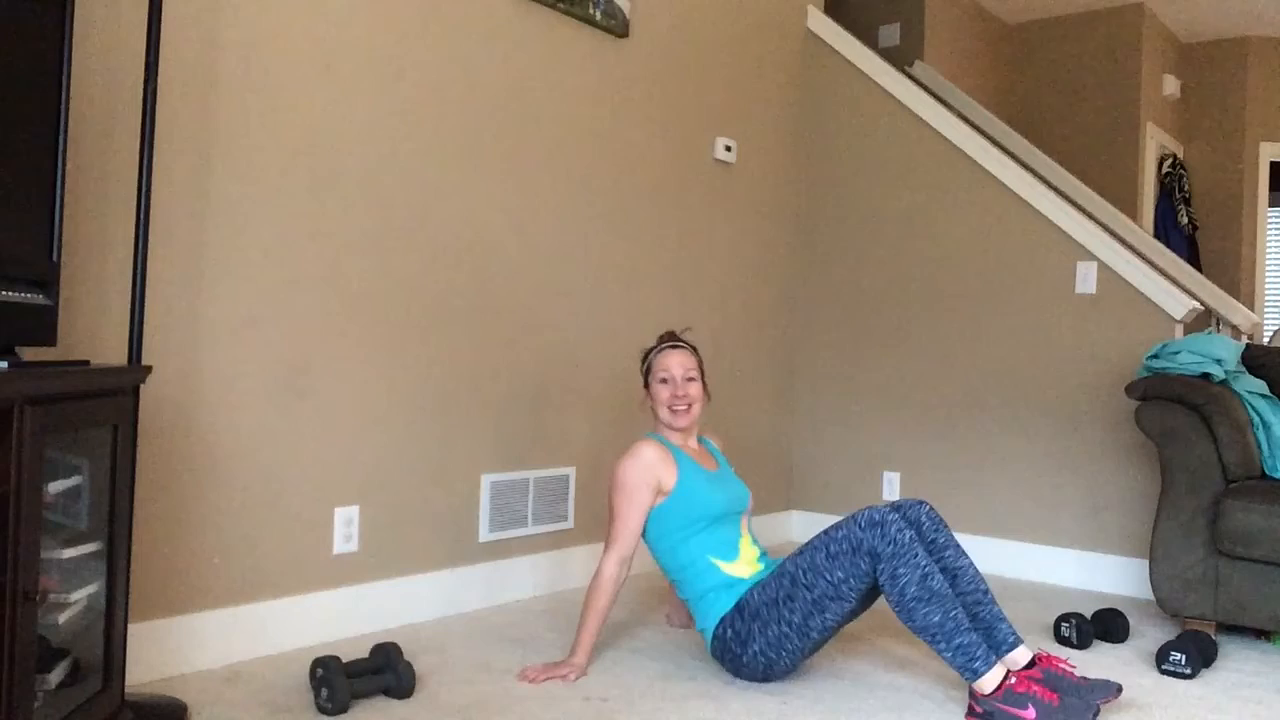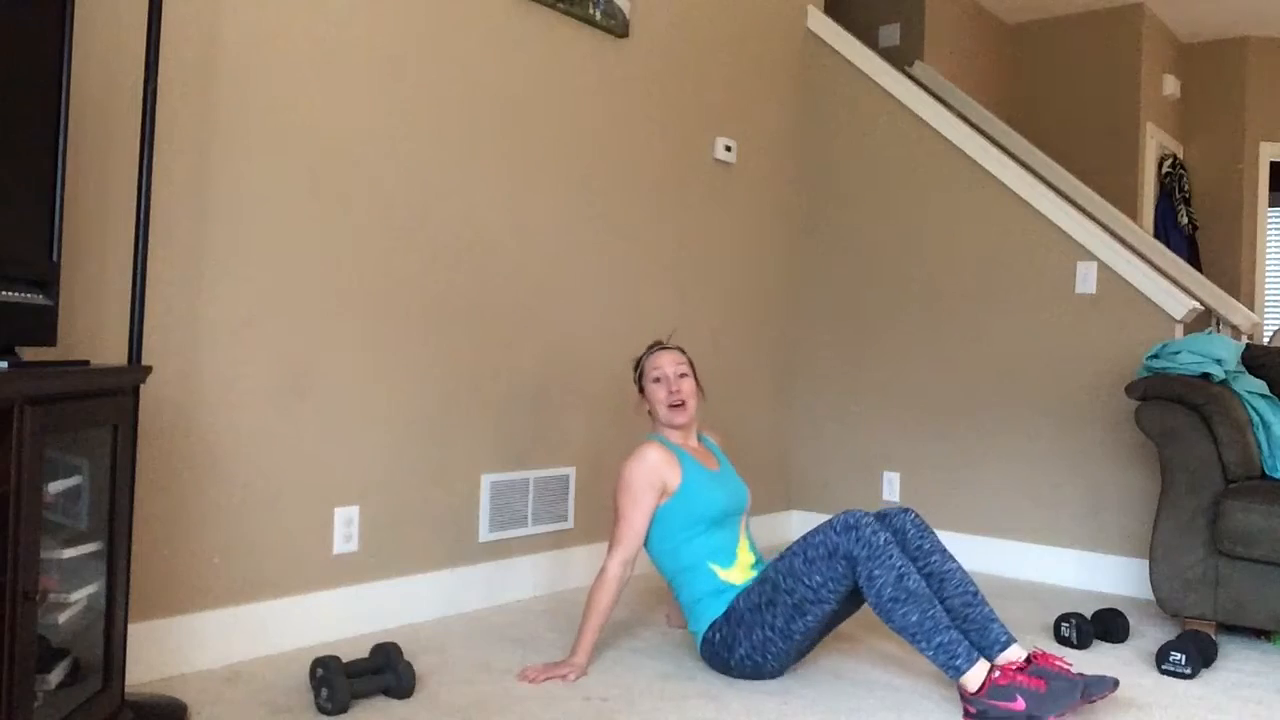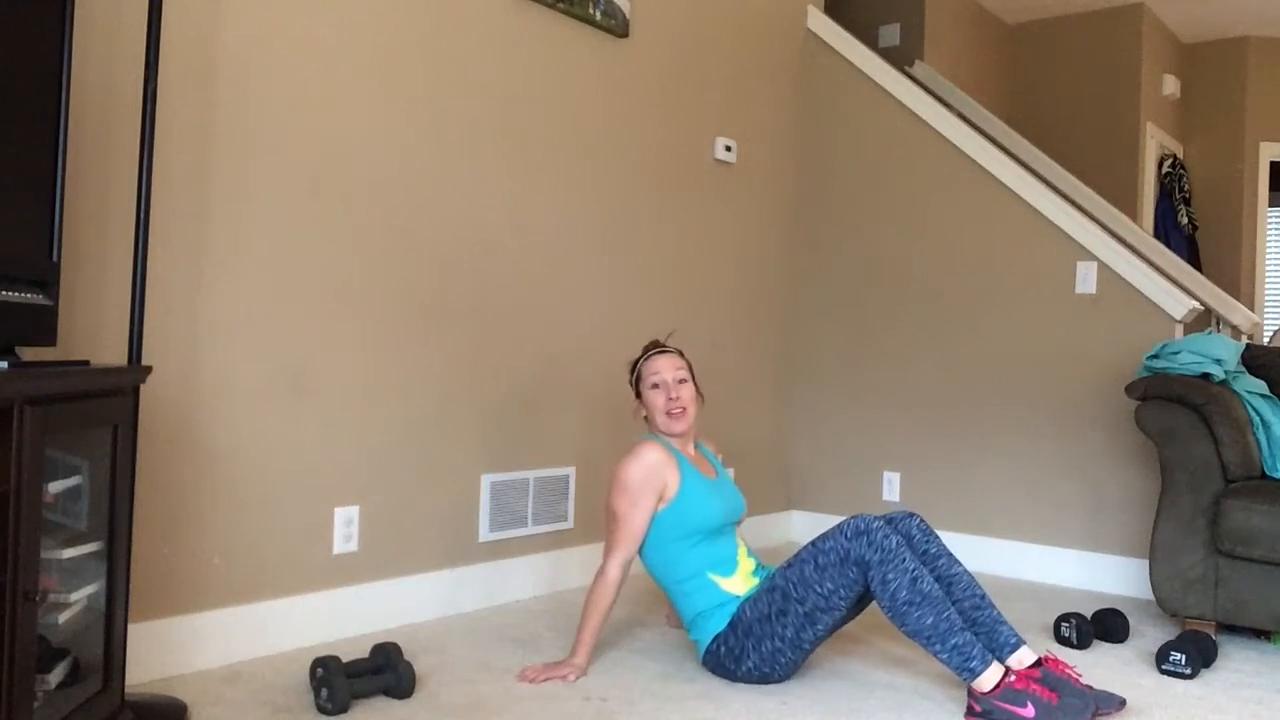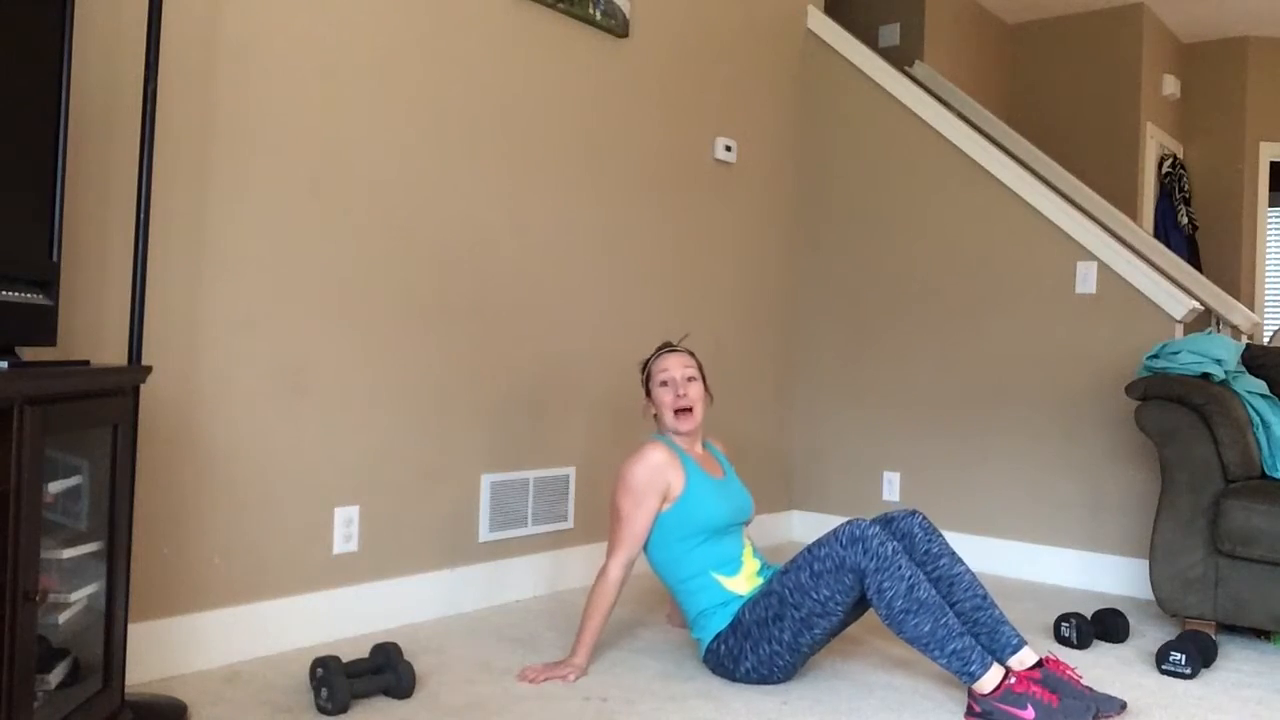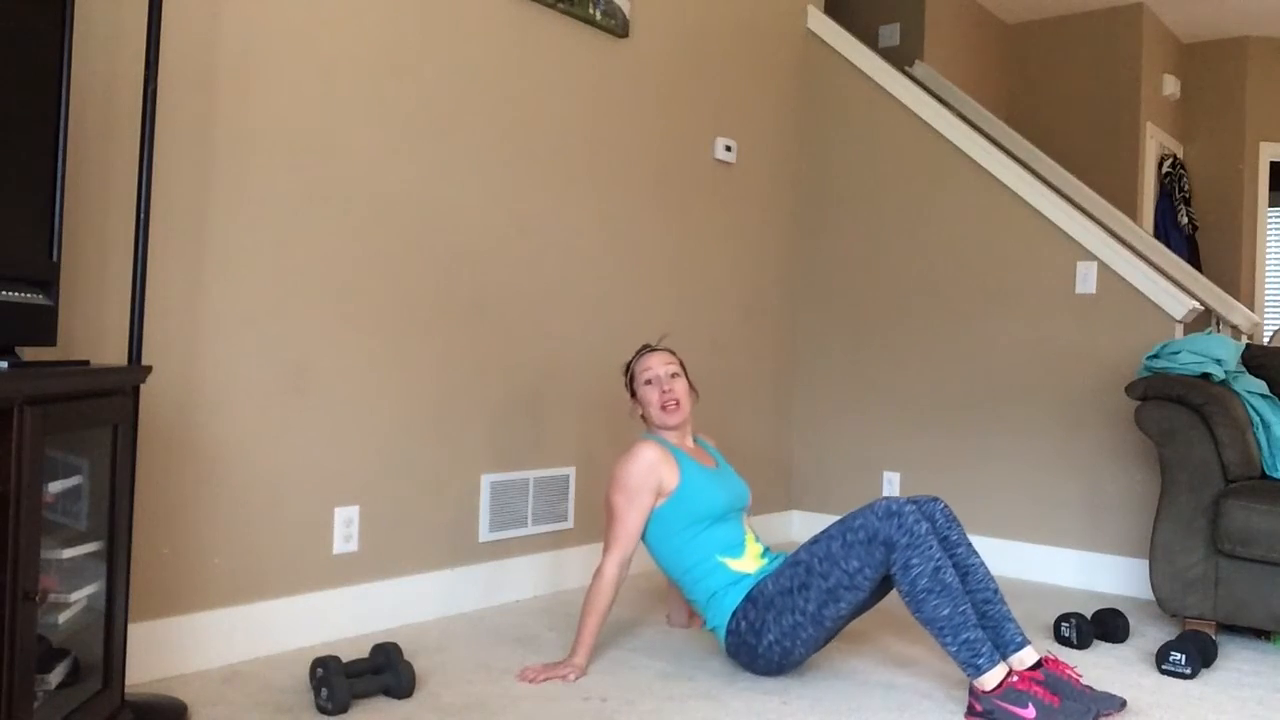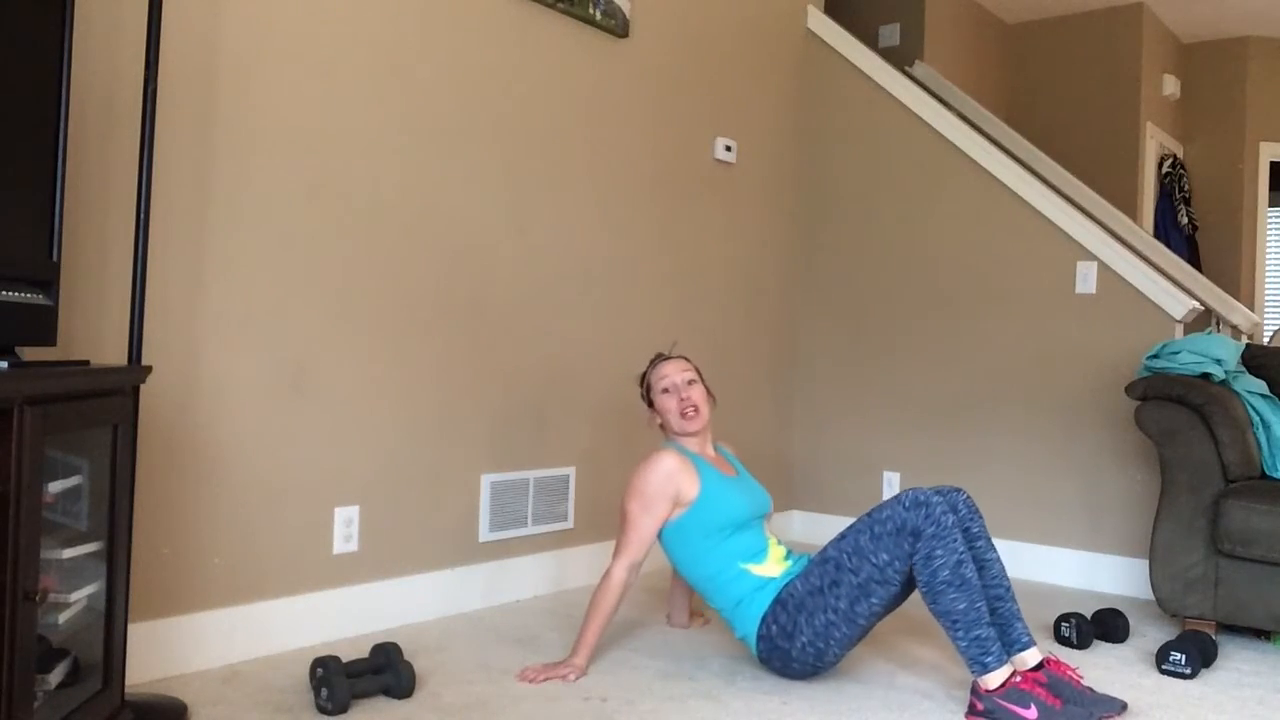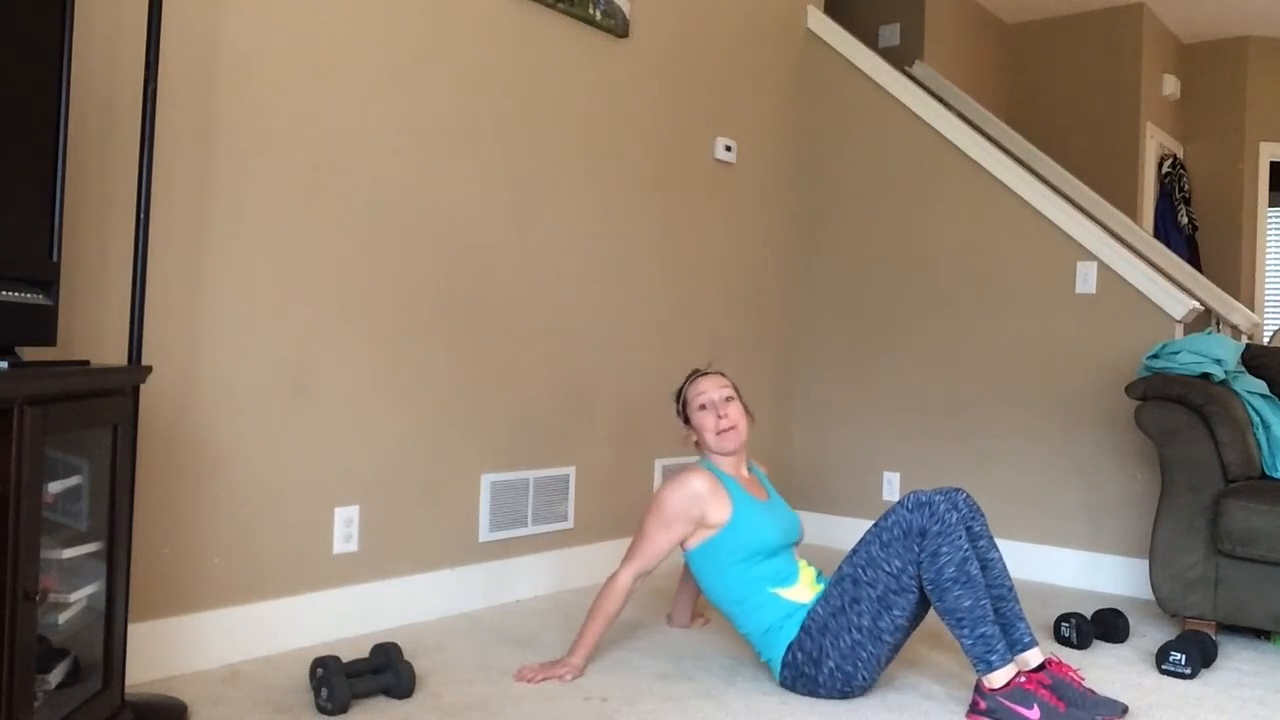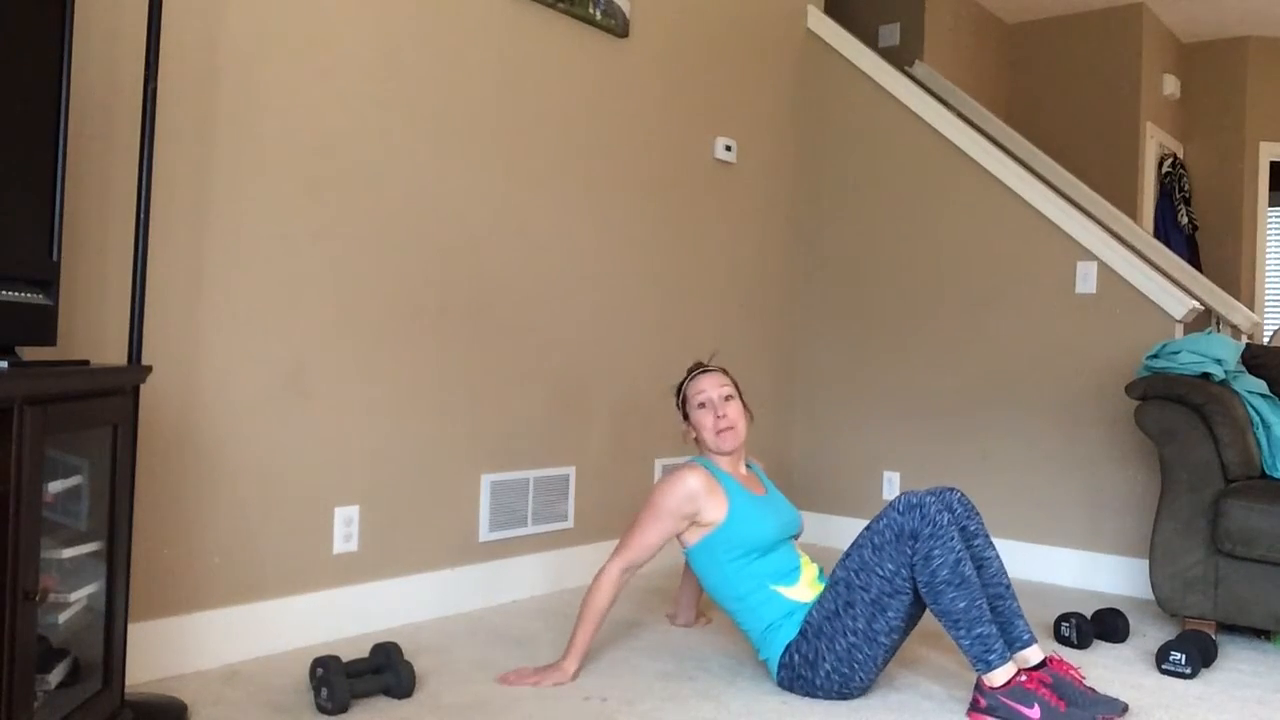
dt=0.4s
person 1, frame 1
left shoulder: (709, 448)
right shoulder: (645, 461)
right elbow: (614, 562)
right wrist: (577, 660)
left hip: (773, 605)
right hip: (746, 634)
left knee: (915, 516)
right knee: (878, 529)
left ankle: (1021, 664)
person 1, frame 2
left shoulder: (709, 445)
right shoulder: (650, 461)
right elbow: (618, 561)
right wrist: (578, 659)
left hip: (768, 616)
right hip: (734, 635)
left knee: (900, 523)
right knee: (853, 532)
left ankle: (1012, 659)
person 1, frame 3
left shoulder: (706, 454)
right shoulder: (647, 463)
right elbow: (614, 566)
right wrist: (577, 659)
left hip: (768, 610)
right hip: (738, 642)
left knee: (905, 527)
right knee: (865, 536)
left ankle: (1021, 662)
person 1, frame 4
left shoulder: (715, 453)
right shoulder: (653, 464)
right elbow: (617, 564)
left wrist: (690, 603)
right wrist: (577, 660)
left hip: (771, 609)
right hip: (740, 643)
left knee: (909, 526)
right knee: (862, 542)
left ankle: (1023, 664)
person 1, frame 5
left shoulder: (705, 449)
right shoulder: (646, 460)
right elbow: (614, 561)
left wrist: (681, 610)
right wrist: (577, 660)
left hip: (784, 603)
right hip: (758, 627)
left knee: (931, 513)
right knee: (895, 520)
left ankle: (1023, 662)
person 1, frame 6
left shoulder: (722, 456)
right shoulder: (664, 469)
right elbow: (622, 566)
left wrist: (681, 612)
right wrist: (578, 660)
left hip: (806, 599)
right hip: (786, 631)
left knee: (952, 505)
right knee: (921, 512)
left ankle: (1026, 661)
person 1, frame 7
left shoulder: (754, 475)
right shoulder: (693, 488)
right elbow: (628, 572)
left wrist: (683, 613)
right wrist: (575, 659)
left hip: (833, 626)
right hip: (814, 656)
left knee: (954, 504)
right knee: (927, 513)
left ankle: (1030, 663)
person 1, frame 8
left shoulder: (754, 472)
right shoulder: (691, 484)
right elbow: (618, 566)
left wrist: (685, 613)
right wrist: (567, 665)
left hip: (837, 629)
right hip: (812, 657)
left knee: (949, 504)
right knee: (917, 515)
left ankle: (1030, 661)
